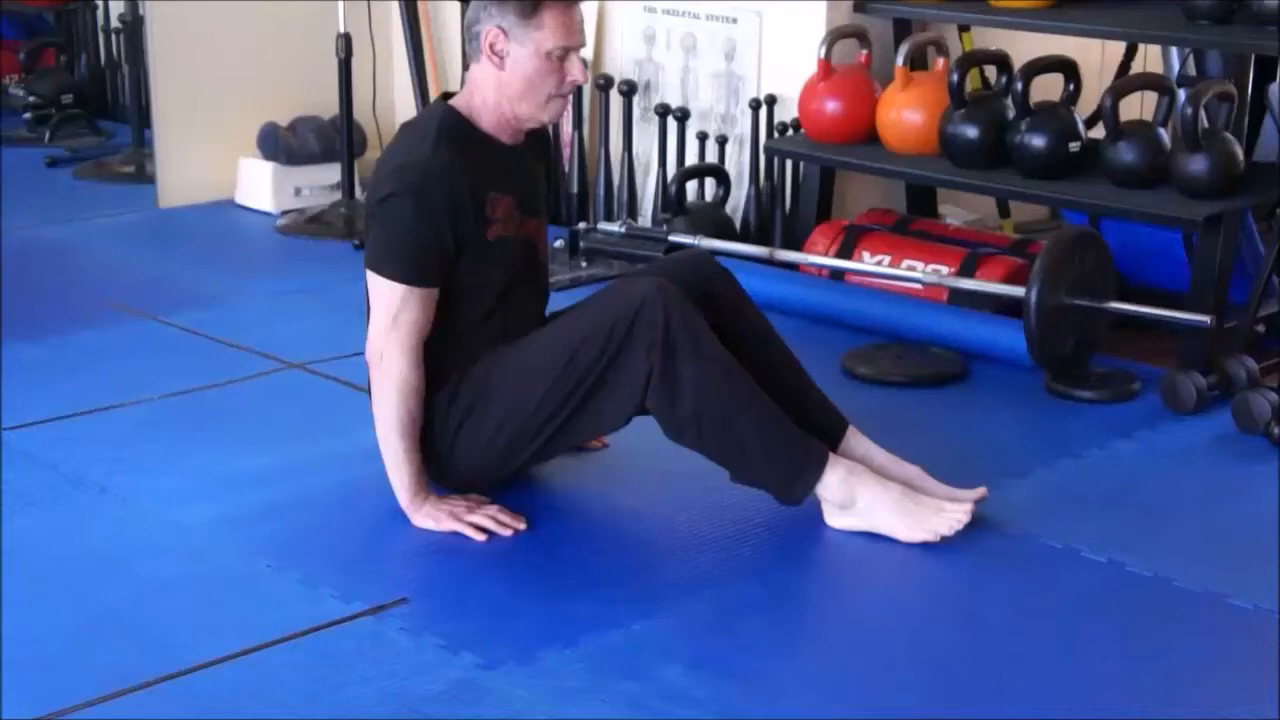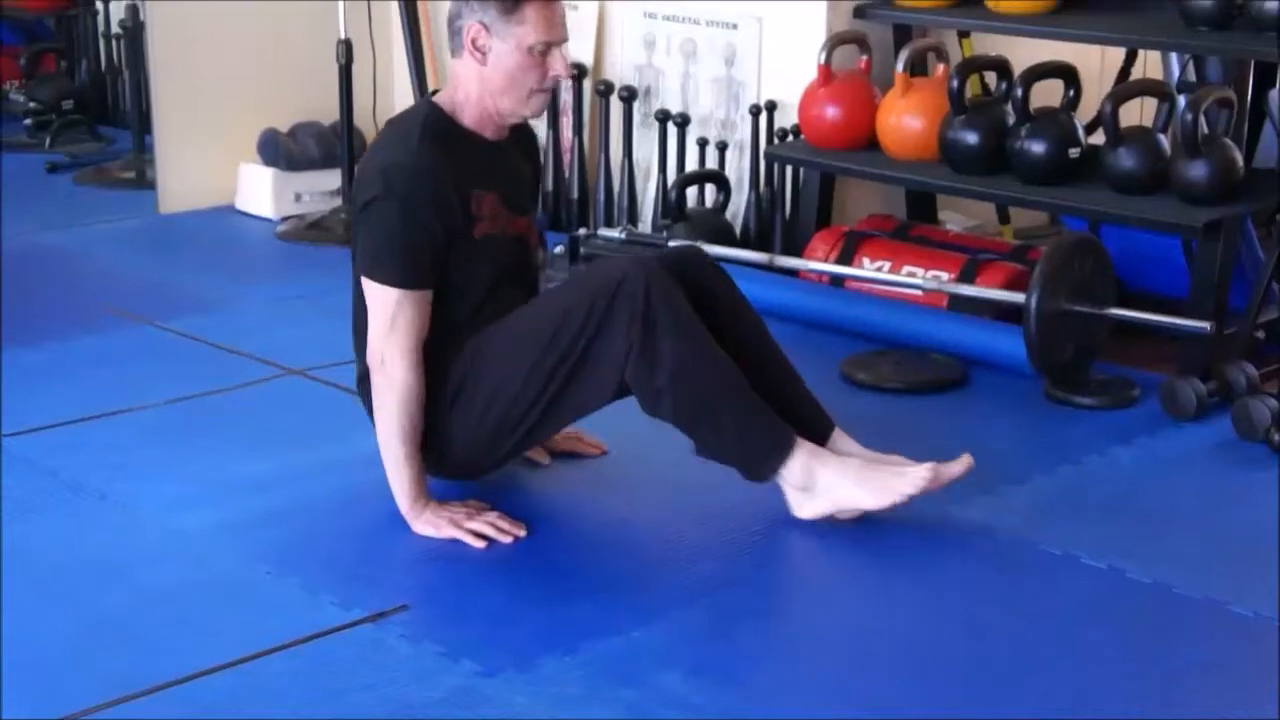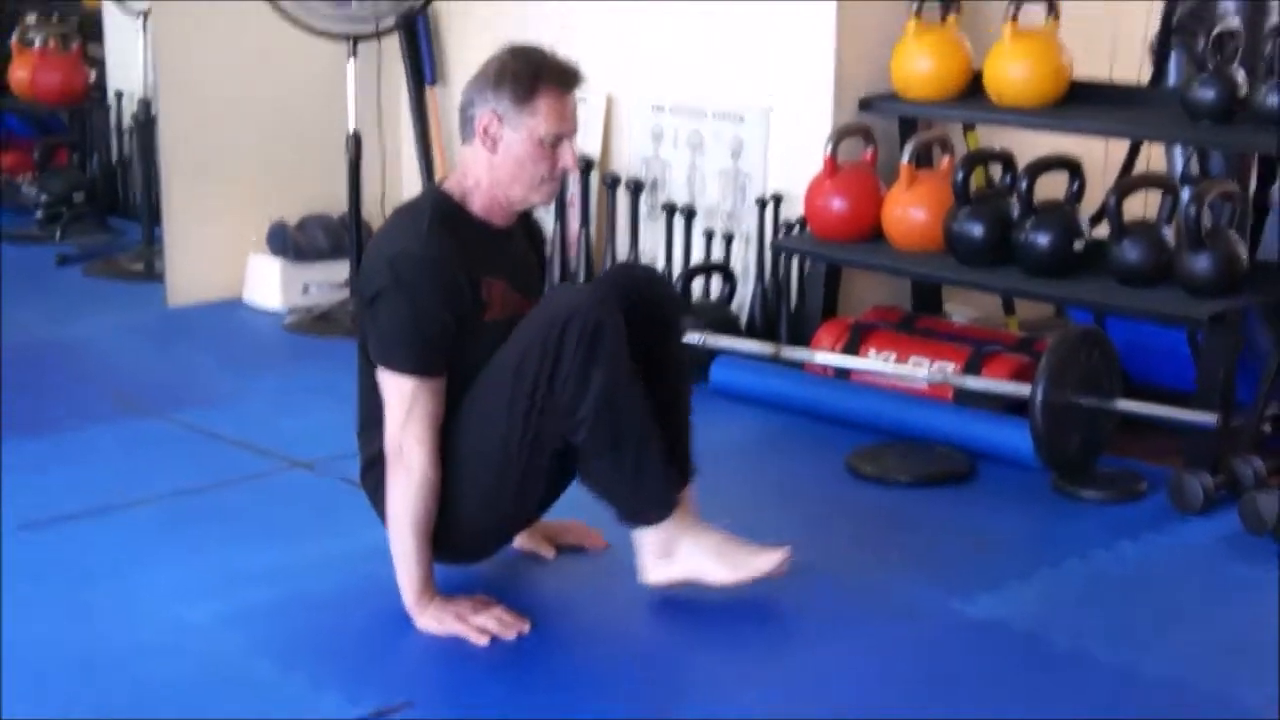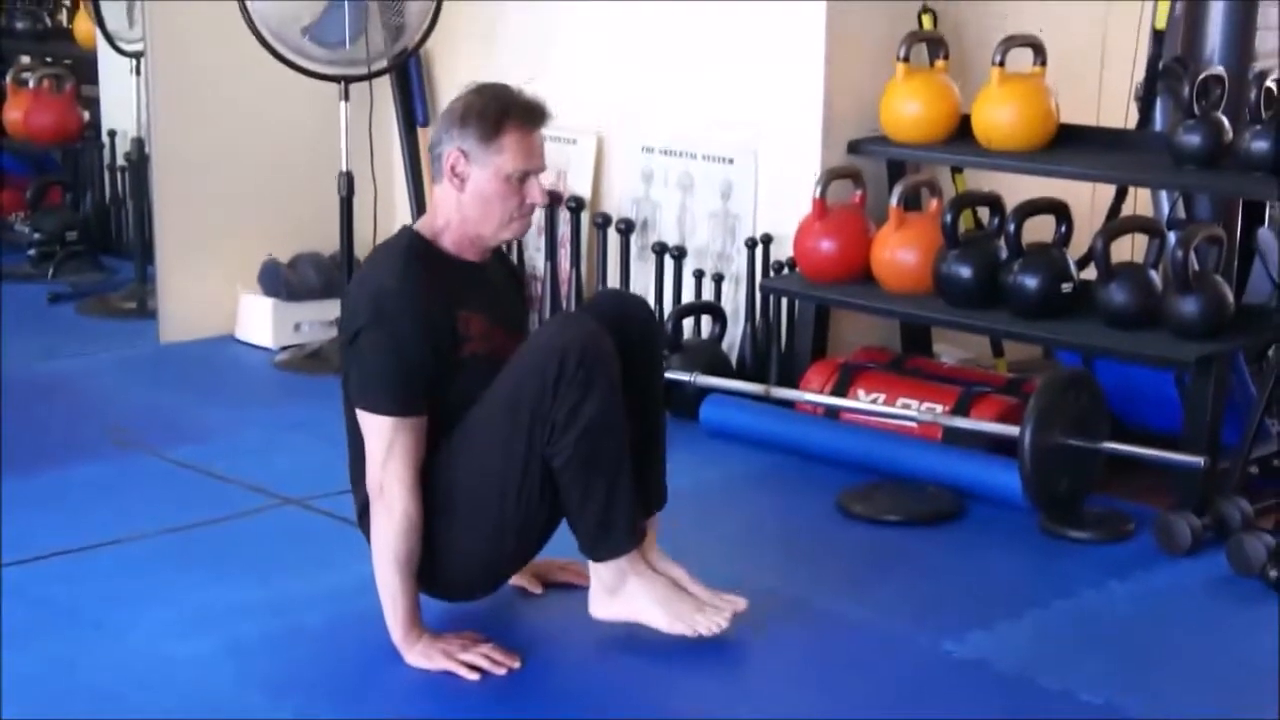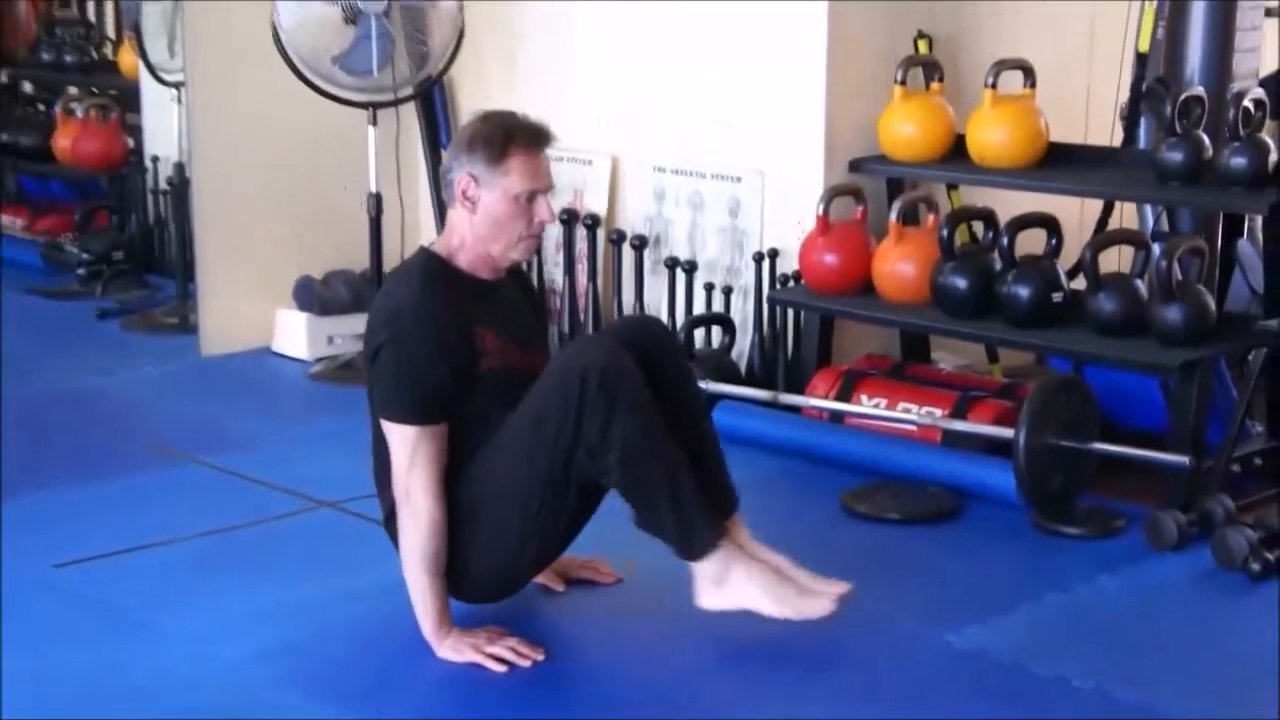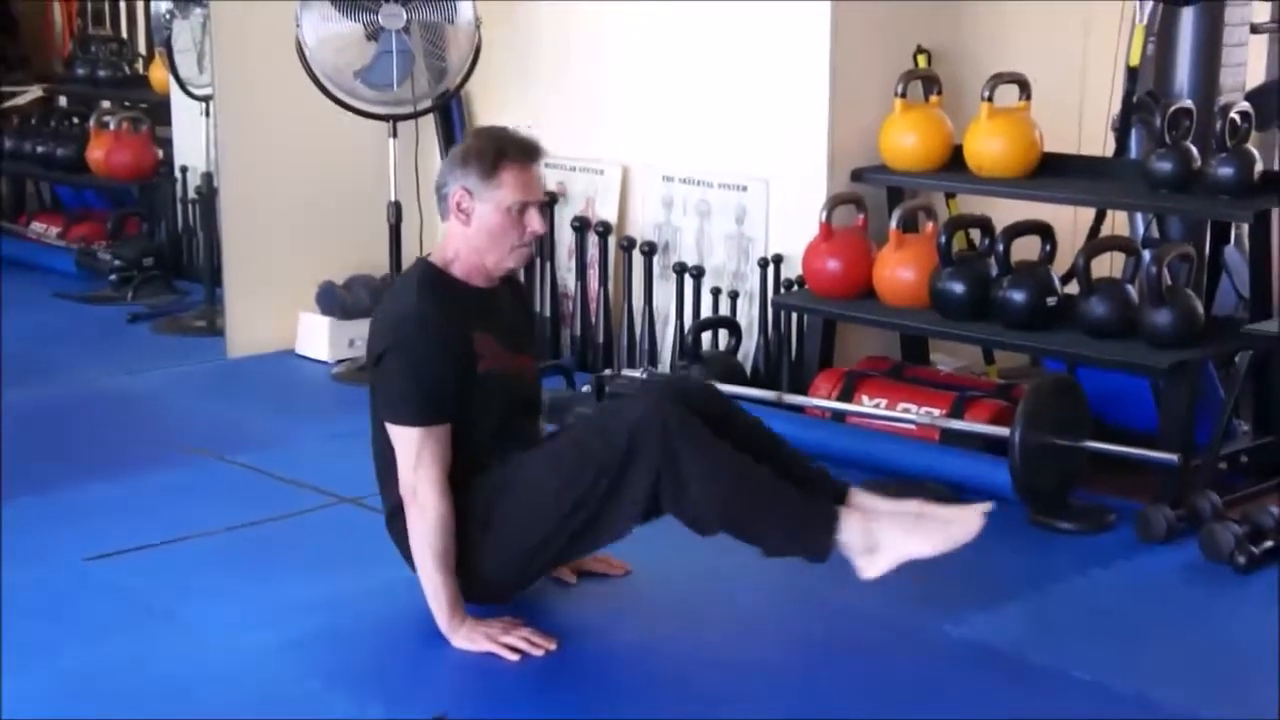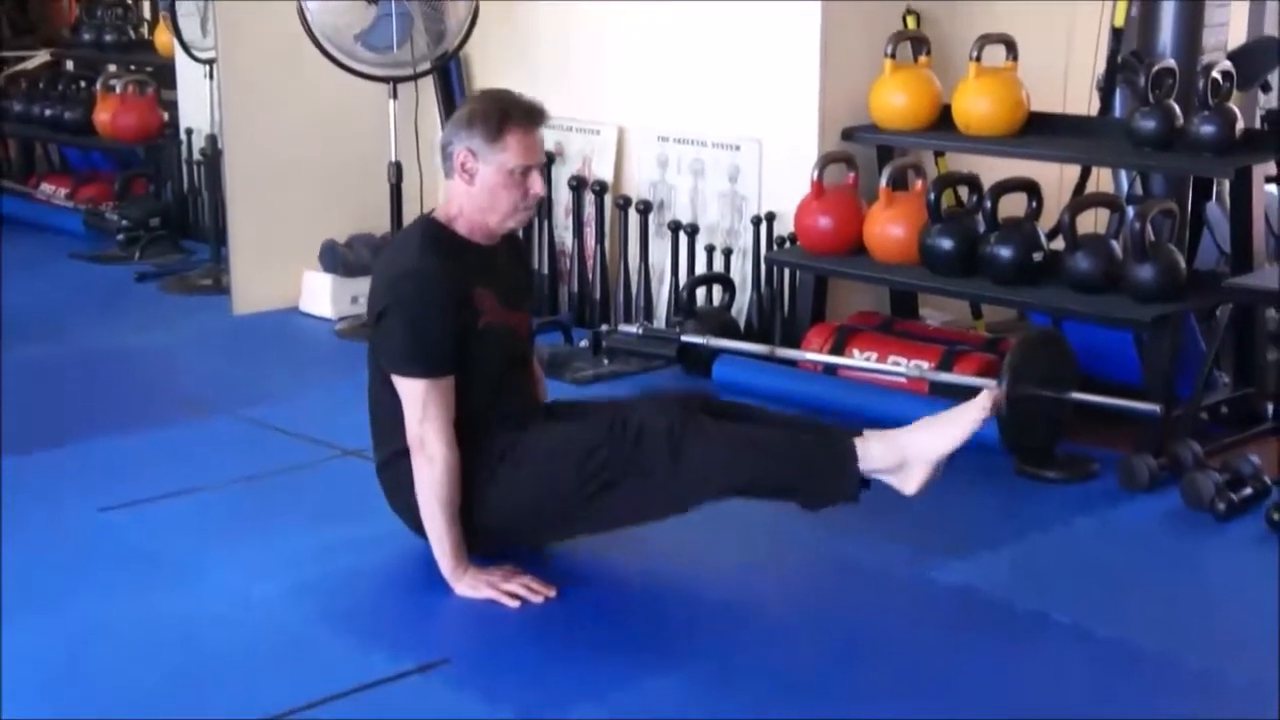
dt=0.4s
person 1, frame 1
left shoulder: (528, 143)
right shoulder: (427, 172)
right elbow: (390, 346)
left wrist: (553, 405)
right wrist: (417, 499)
left hip: (508, 383)
right hip: (456, 422)
left knee: (696, 280)
right knee: (649, 315)
left ankle: (847, 453)
right ankle: (837, 488)
person 1, frame 2
left shoulder: (513, 144)
right shoulder: (410, 168)
right elbow: (390, 350)
left wrist: (531, 419)
right wrist: (417, 504)
left hip: (496, 393)
right hip: (445, 415)
left knee: (686, 272)
right knee: (632, 290)
left ankle: (828, 452)
right ankle: (801, 471)
person 1, frame 3
left shoulder: (518, 232)
right shoulder: (419, 255)
right elbow: (407, 438)
left wrist: (523, 517)
right wrist: (422, 600)
left hip: (493, 473)
right hip: (447, 504)
left knee: (641, 292)
right knee: (578, 320)
left ankle: (667, 515)
right ankle: (661, 538)
person 1, frame 4
left shoulder: (495, 271)
right shoulder: (397, 293)
right elbow: (389, 476)
left wrist: (515, 553)
right wrist: (410, 637)
left hip: (487, 517)
right hip: (445, 540)
left knee: (622, 318)
right knee: (573, 349)
left ankle: (632, 549)
right ankle: (617, 577)
person 1, frame 5
left shoulder: (513, 286)
right shoulder: (419, 309)
right elbow: (417, 481)
left wrist: (540, 549)
right wrist: (442, 633)
left hip: (501, 520)
right hip: (467, 545)
left knee: (642, 342)
right knee: (596, 371)
left ankle: (725, 540)
right ankle: (717, 567)
person 1, frame 6
left shoulder: (505, 294)
right shoulder: (418, 320)
right elbow: (422, 484)
left wrist: (552, 529)
right wrist: (456, 623)
left hip: (509, 497)
right hip: (470, 538)
left knee: (682, 402)
right knee: (653, 433)
left ankle: (856, 514)
right ankle: (859, 535)
person 1, frame 7
left shoulder: (503, 250)
right shoulder: (420, 275)
right elbow: (427, 435)
left wrist: (560, 481)
right wrist: (458, 571)
left hip: (508, 453)
right hip: (456, 493)
left knee: (682, 413)
right knee: (658, 436)
left ankle: (881, 452)
right ankle: (873, 463)
